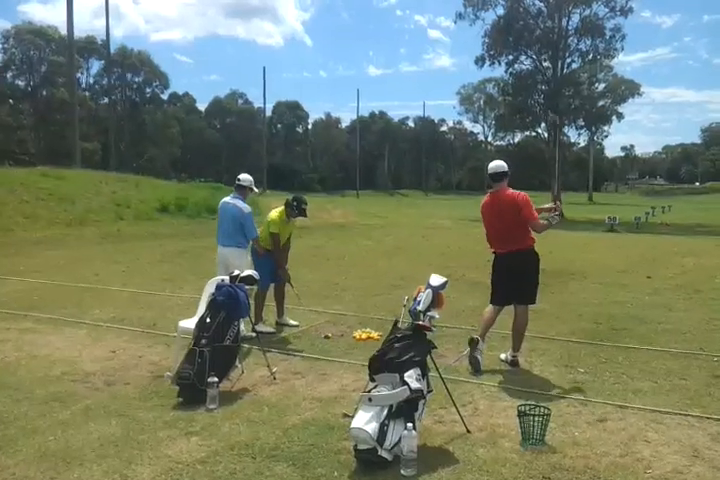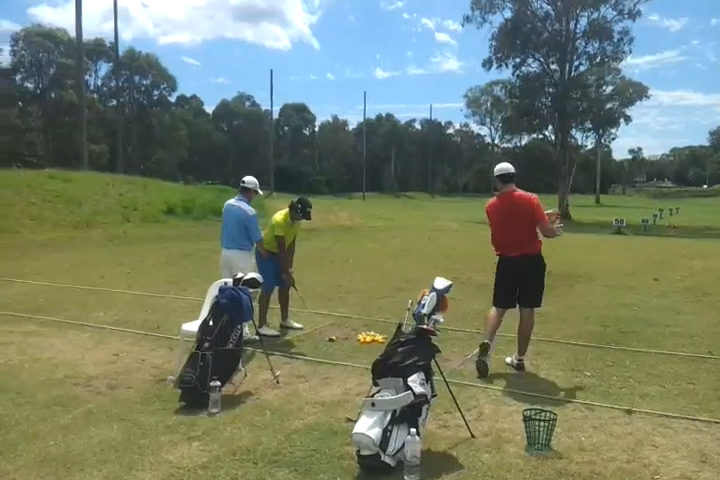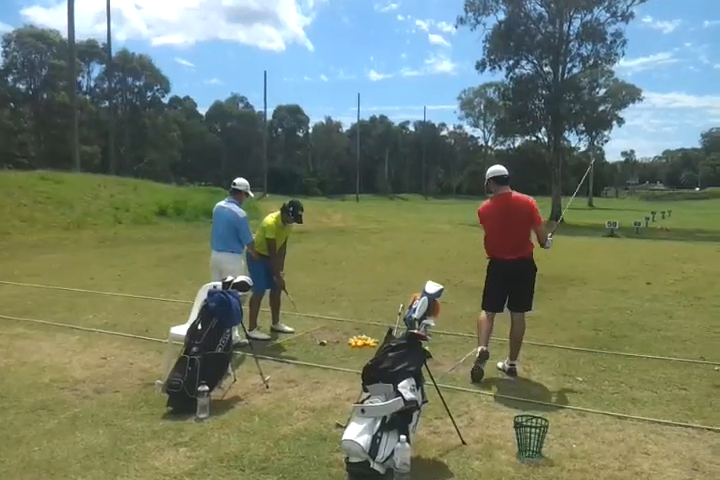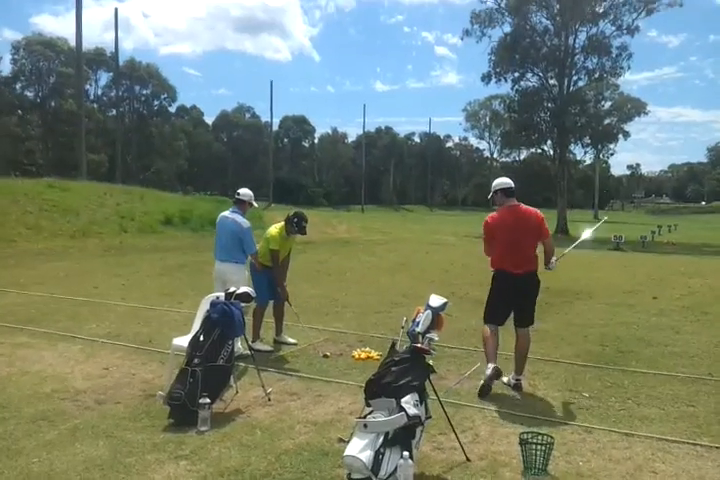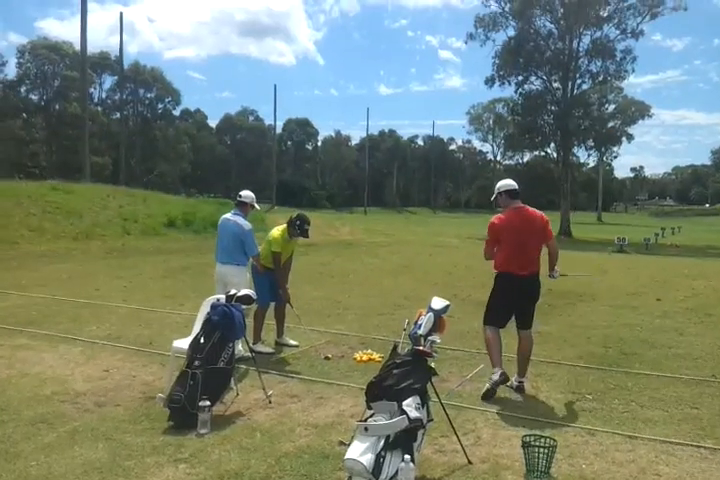
dt=0.1s
person 1, frame 1
left shoulder: (486, 203)
right shoulder: (518, 197)
right elbow: (536, 227)
left wrist: (541, 209)
right wrist: (551, 220)
left hip: (501, 259)
right hip: (524, 257)
left knee: (496, 303)
right knee: (522, 307)
left ankle: (480, 339)
right ankle: (514, 355)
person 1, frame 2
left shoulder: (491, 206)
right shoulder: (530, 200)
right elbow: (546, 231)
left wrist: (543, 214)
right wrist: (556, 228)
left hip: (506, 262)
right hip: (532, 261)
left knee: (499, 306)
right knee: (527, 310)
left ankle: (486, 343)
right ankle: (519, 358)
person 1, frame 3
left shoulder: (484, 208)
right shoulder: (527, 202)
right elbow: (542, 235)
right wrist: (546, 242)
left hip: (497, 265)
right hip: (523, 265)
left knee: (488, 310)
right knee: (518, 314)
left ankle: (482, 348)
right ankle: (511, 363)
person 1, frame 4
left shoulder: (492, 220)
right shoulder: (535, 215)
right elbow: (549, 246)
right wrist: (549, 262)
left hip: (503, 278)
right hip: (529, 278)
left knee: (491, 323)
right knee: (523, 329)
left ankle: (491, 367)
right ankle: (517, 378)
person 1, frame 5
left shoulder: (497, 222)
right shoulder: (539, 217)
left elbow: (488, 255)
right elbow: (553, 248)
right wrist: (552, 268)
left hip: (506, 280)
right hip: (531, 280)
left knee: (491, 325)
right knee: (525, 331)
left ankle: (498, 372)
right ankle: (520, 380)
person 2, frame 1
left shoulder: (223, 203)
right shoulder: (244, 209)
right elbow: (253, 236)
left hip: (221, 250)
right hip: (238, 253)
right ankle: (238, 329)
person 2, frame 2
left shoulder: (227, 205)
right shoulder: (249, 211)
right elbow: (257, 239)
left hip: (226, 253)
right hip: (242, 256)
right ankle: (242, 332)
person 2, frame 3
left shoulder: (217, 207)
right shoulder: (239, 213)
right elbow: (248, 241)
right wrist: (255, 255)
left hip: (215, 255)
right hip: (231, 258)
right ankle: (232, 336)
person 2, frame 4
left shoulder: (221, 217)
right shoulder: (243, 224)
right elbow: (252, 252)
left hip: (219, 266)
right hip: (235, 269)
right ankle: (234, 347)
person 2, frame 5
left shoulder: (223, 219)
right shoulder: (245, 226)
right elbow: (253, 254)
left hip: (220, 268)
right hip: (236, 271)
right ankle: (235, 349)
person 3, frame 1
left shoulder: (291, 218)
right shoulder: (275, 218)
left elbow: (287, 241)
right elbow: (276, 246)
left wrist: (285, 264)
right wrist: (283, 270)
left hip: (274, 251)
right hip: (262, 251)
left knee: (280, 283)
right knee: (263, 286)
left ankle: (281, 317)
right ankle: (258, 323)
person 3, frame 2
left shoulder: (296, 220)
right shoulder: (279, 220)
left elbow: (292, 244)
right elbow: (282, 249)
left wrist: (290, 267)
right wrist: (287, 273)
left hip: (278, 254)
right hip: (266, 253)
left knee: (285, 285)
right knee: (268, 288)
left ankle: (285, 320)
right ankle: (262, 326)
person 3, frame 3
left shoulder: (287, 223)
right shoulder: (271, 223)
left elbow: (283, 246)
right elbow: (273, 252)
left wrist: (281, 270)
right wrist: (278, 276)
left hip: (269, 257)
right hip: (257, 256)
left knee: (276, 289)
right knee: (259, 291)
left ankle: (276, 323)
right ankle: (252, 329)
person 3, frame 4
left shoulder: (291, 233)
right shoulder: (275, 234)
left elbow: (286, 257)
right elbow: (276, 263)
left wrist: (283, 281)
right wrist: (282, 287)
left hip: (273, 268)
right hip: (260, 267)
left knee: (280, 300)
right knee: (262, 302)
left ankle: (279, 335)
right ankle: (255, 340)
person 3, frame 5
left shoulder: (294, 236)
right shoulder: (277, 236)
left elbow: (288, 259)
right elbow: (278, 265)
left wrist: (285, 283)
right wrist: (283, 289)
left hip: (275, 269)
right hip: (262, 269)
left knee: (281, 302)
right knee: (263, 304)
left ankle: (280, 337)
right ankle: (256, 342)
